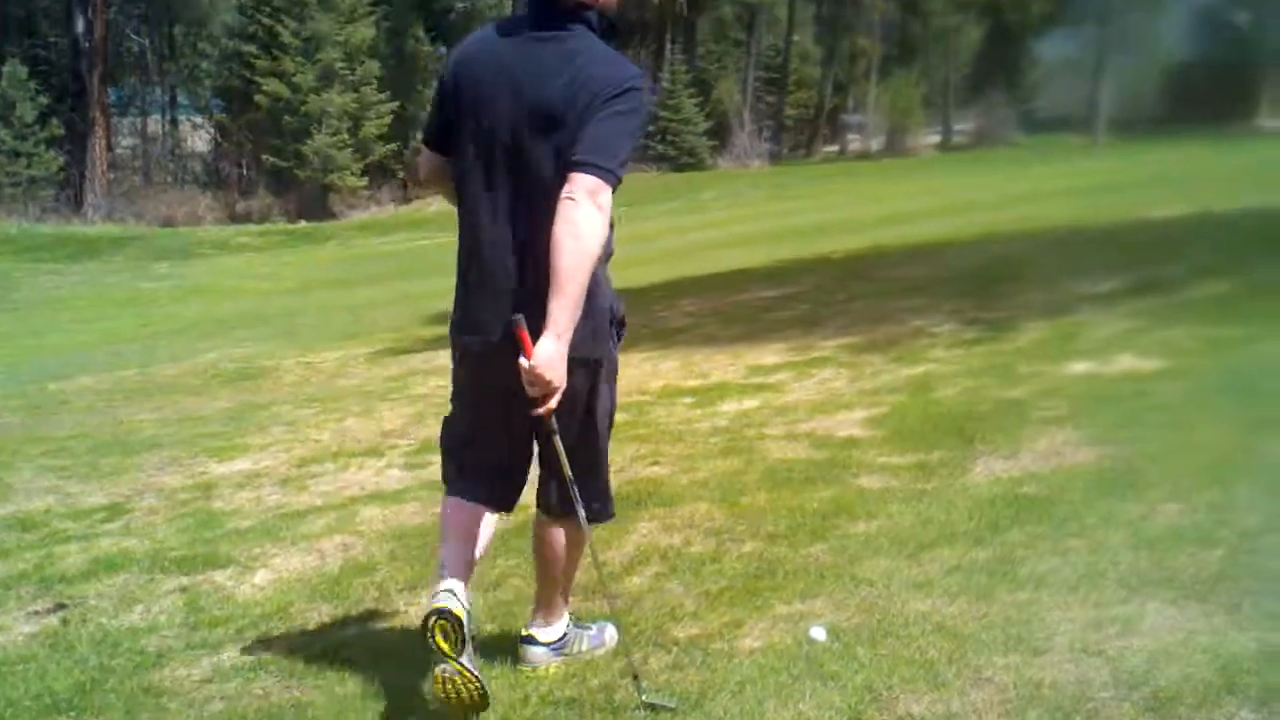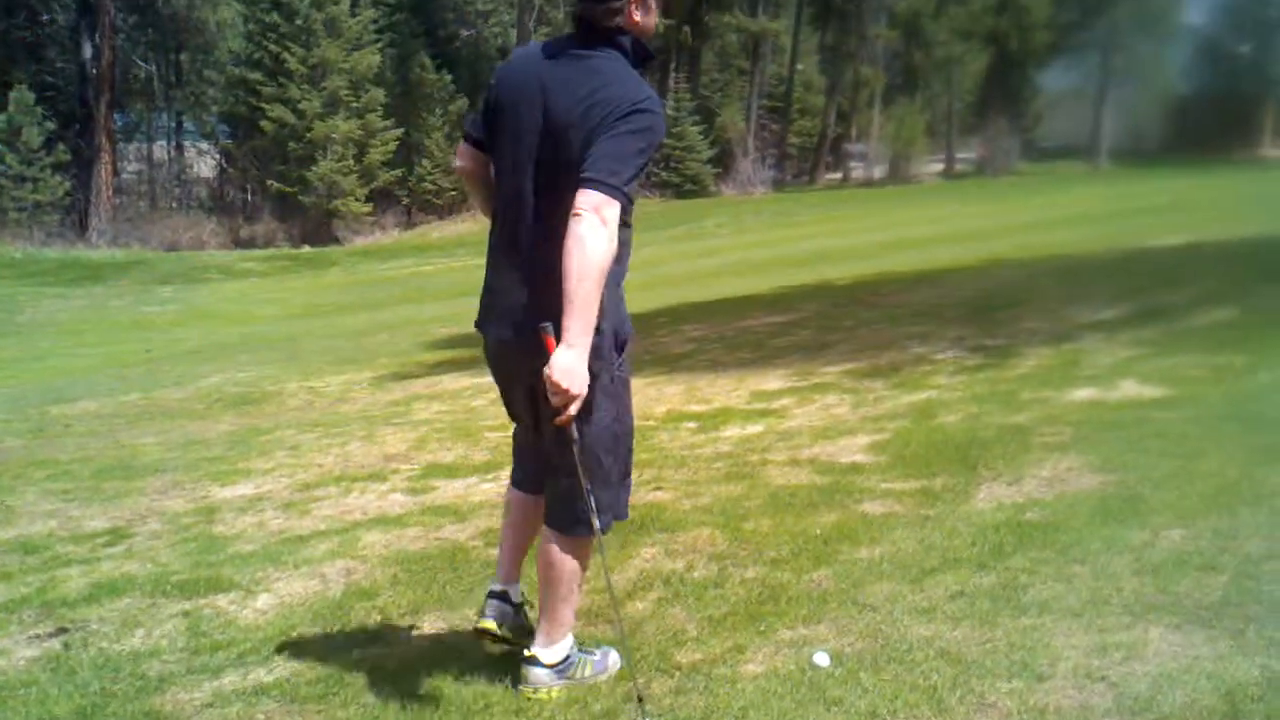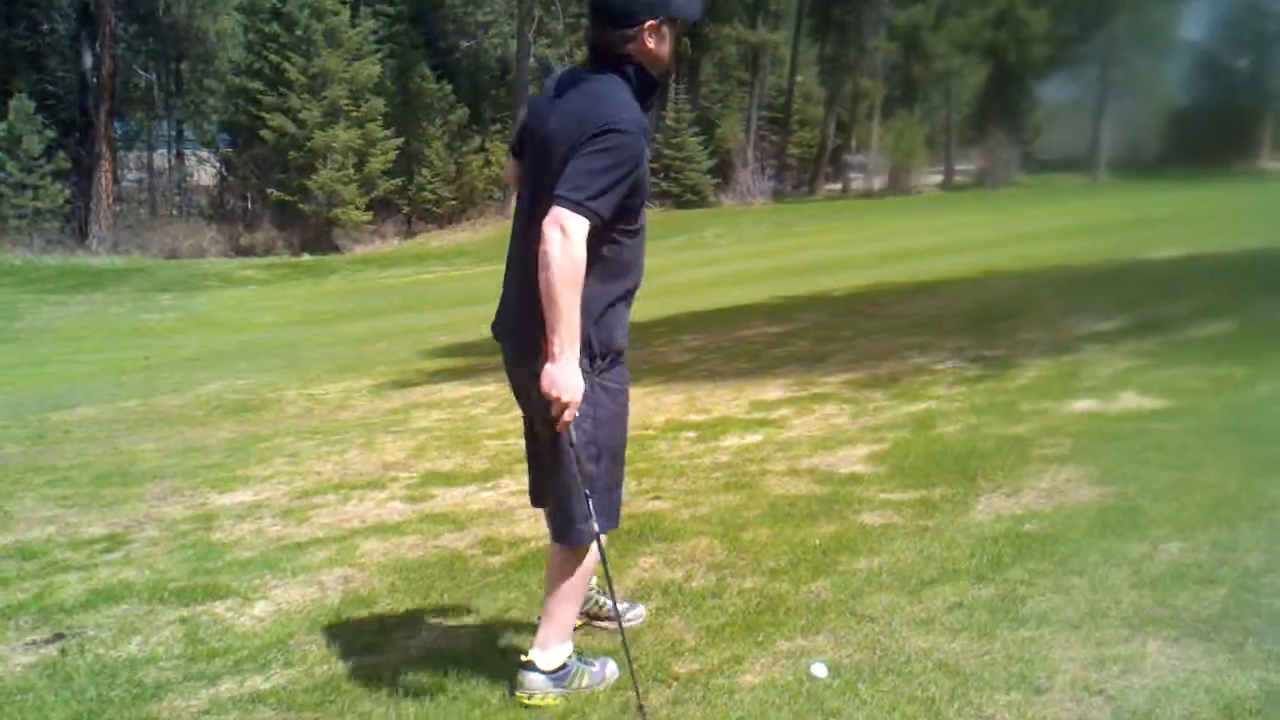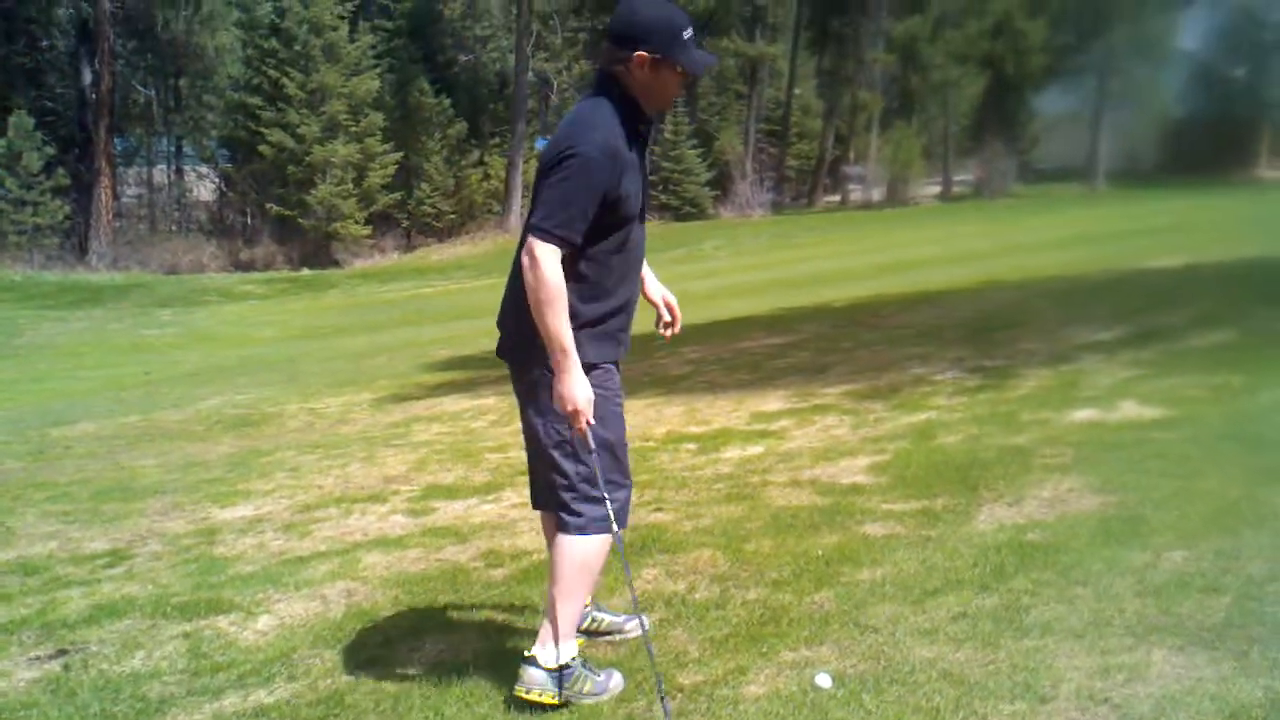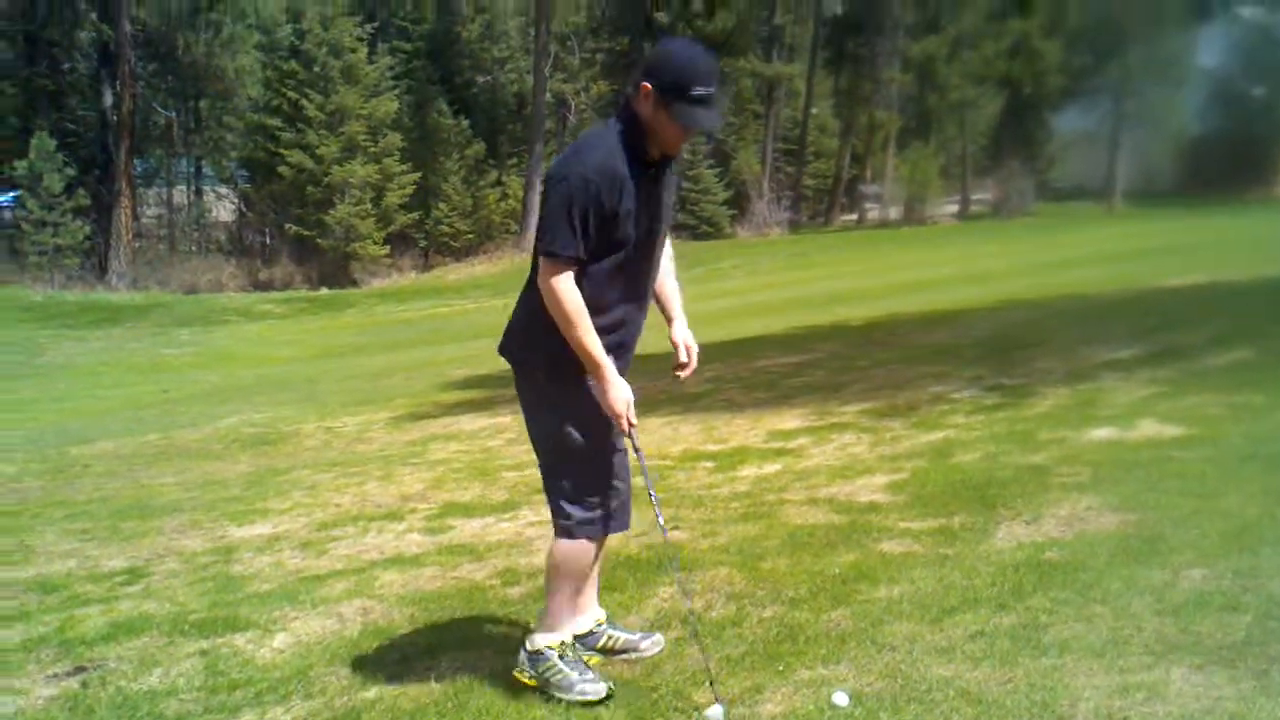
dt=0.2s
person 1, frame 1
right shoulder: (617, 81)
left elbow: (433, 167)
right elbow: (583, 210)
right wrist: (557, 339)
left hip: (479, 318)
right hip: (564, 323)
left knee: (477, 474)
right knee: (569, 484)
left ankle: (449, 598)
right ankle: (548, 629)
person 1, frame 2
left shoulder: (518, 68)
right shoulder: (634, 104)
left elbow: (469, 164)
right elbow: (590, 220)
right wrist: (575, 348)
left hip: (506, 318)
right hip: (572, 332)
left knee: (536, 462)
right knee: (580, 486)
left ankle: (505, 598)
right ankle: (548, 653)
person 1, frame 3
left shoulder: (562, 91)
right shoulder: (619, 123)
left elbow: (517, 171)
right elbow: (561, 236)
right wrist: (562, 357)
left hip: (536, 327)
right hip: (577, 340)
left knee: (568, 477)
right knee: (587, 492)
left ankle: (574, 595)
right ankle: (548, 663)
person 1, frame 4
left shoulder: (623, 127)
right shoulder: (594, 145)
right elbow: (539, 258)
left wrist: (648, 280)
right wrist: (568, 371)
left hip: (590, 339)
right hip: (560, 346)
left knee: (570, 484)
right knee: (594, 497)
left ankle: (571, 607)
right ankle: (550, 662)
person 1, frame 5
left shoulder: (662, 159)
right shoulder: (591, 168)
right elbow: (555, 281)
left wrist: (678, 321)
right wrist: (607, 380)
left hip: (603, 353)
right hip: (560, 361)
left knee: (598, 496)
right knee: (589, 500)
left ankle: (584, 623)
right ankle: (545, 645)
